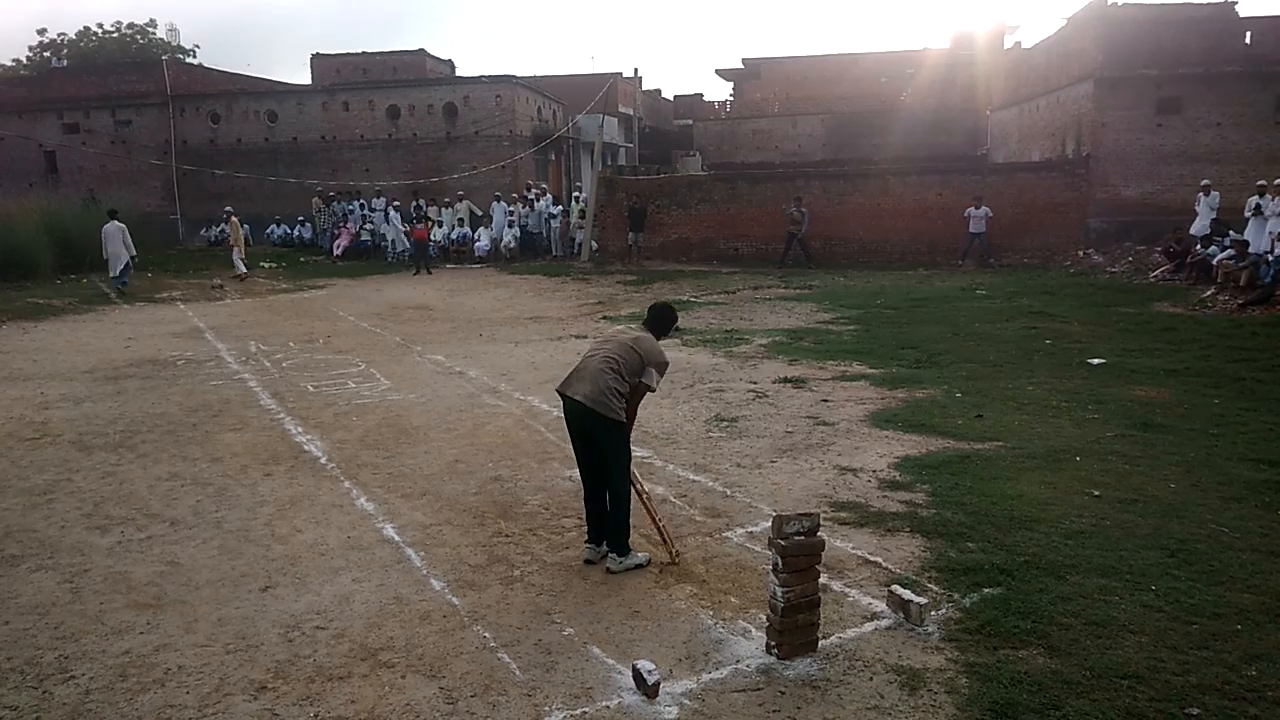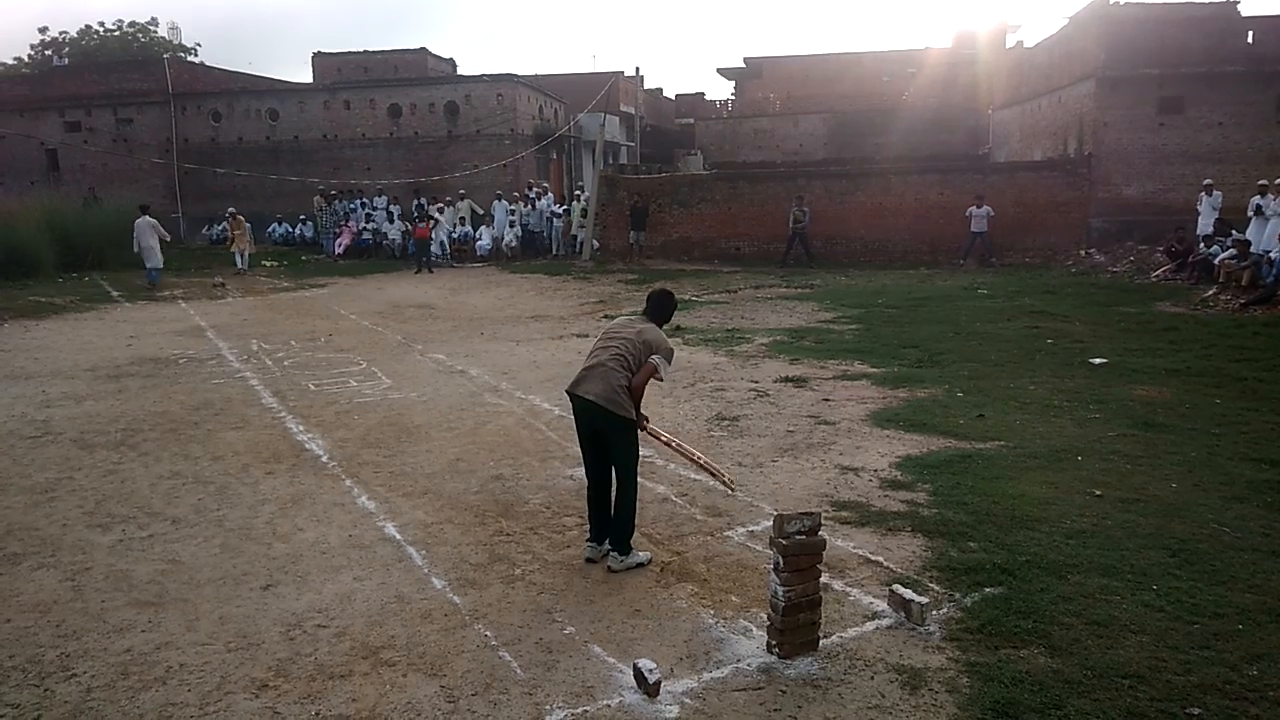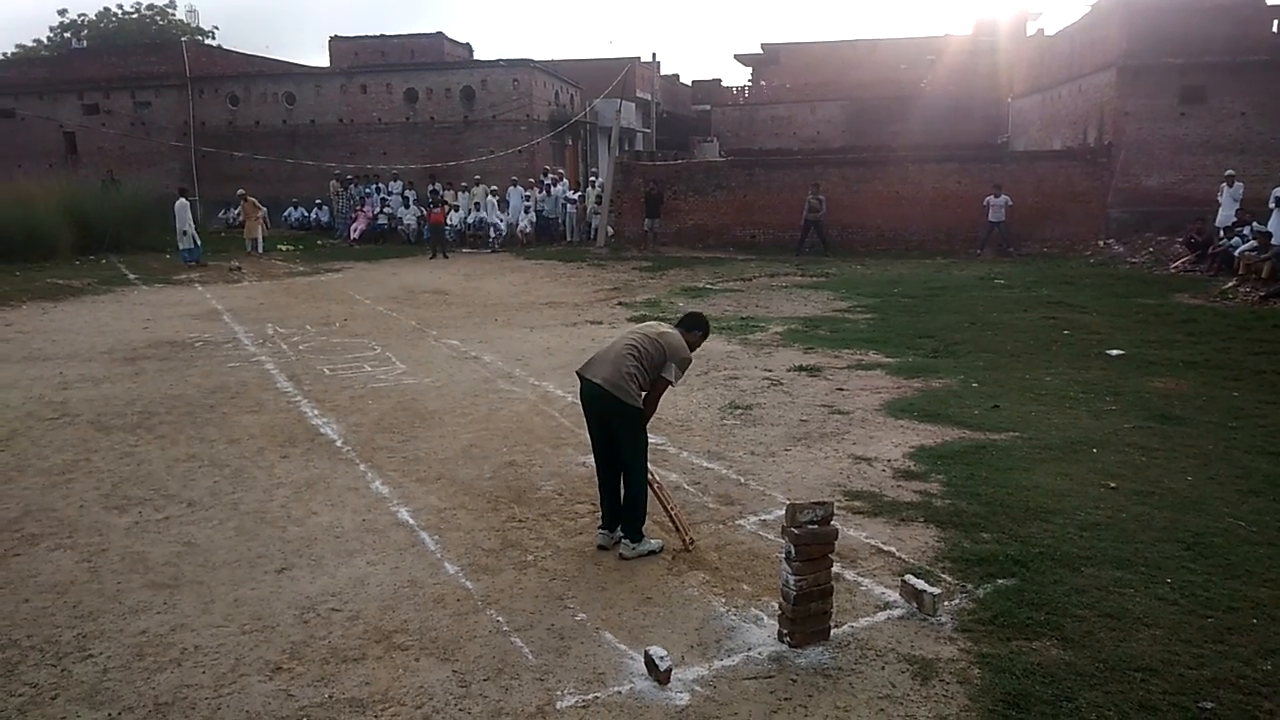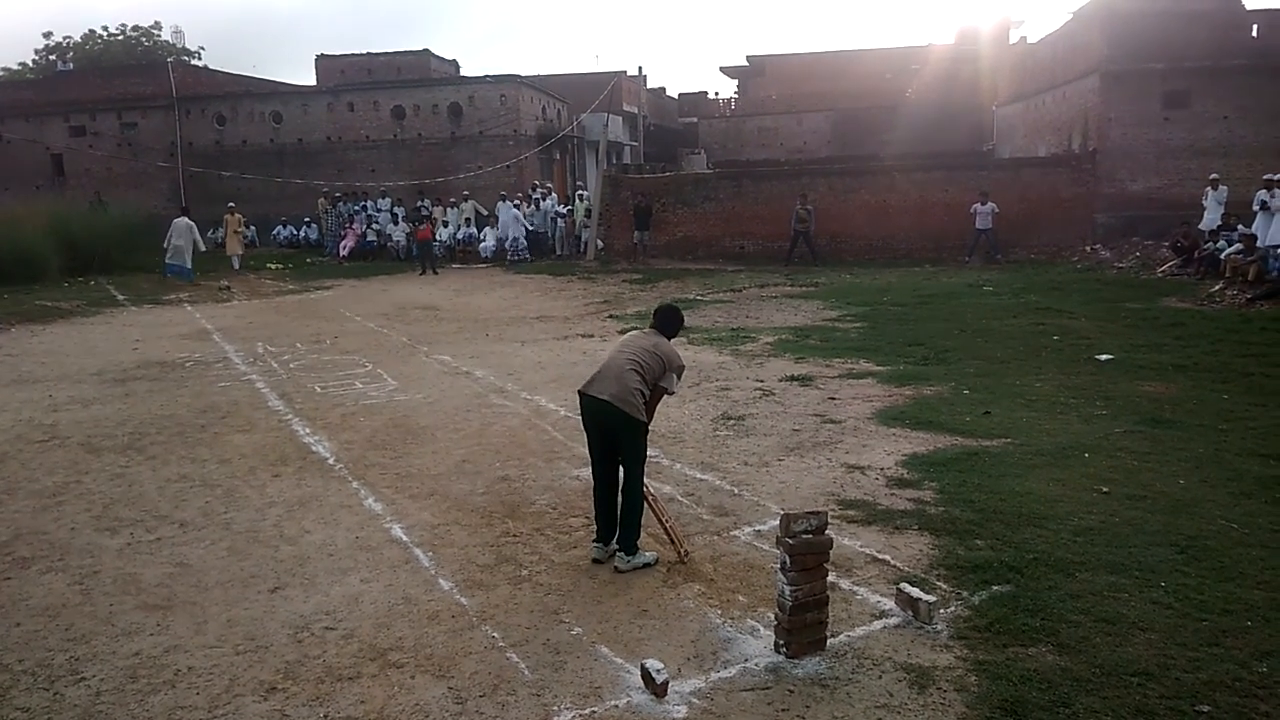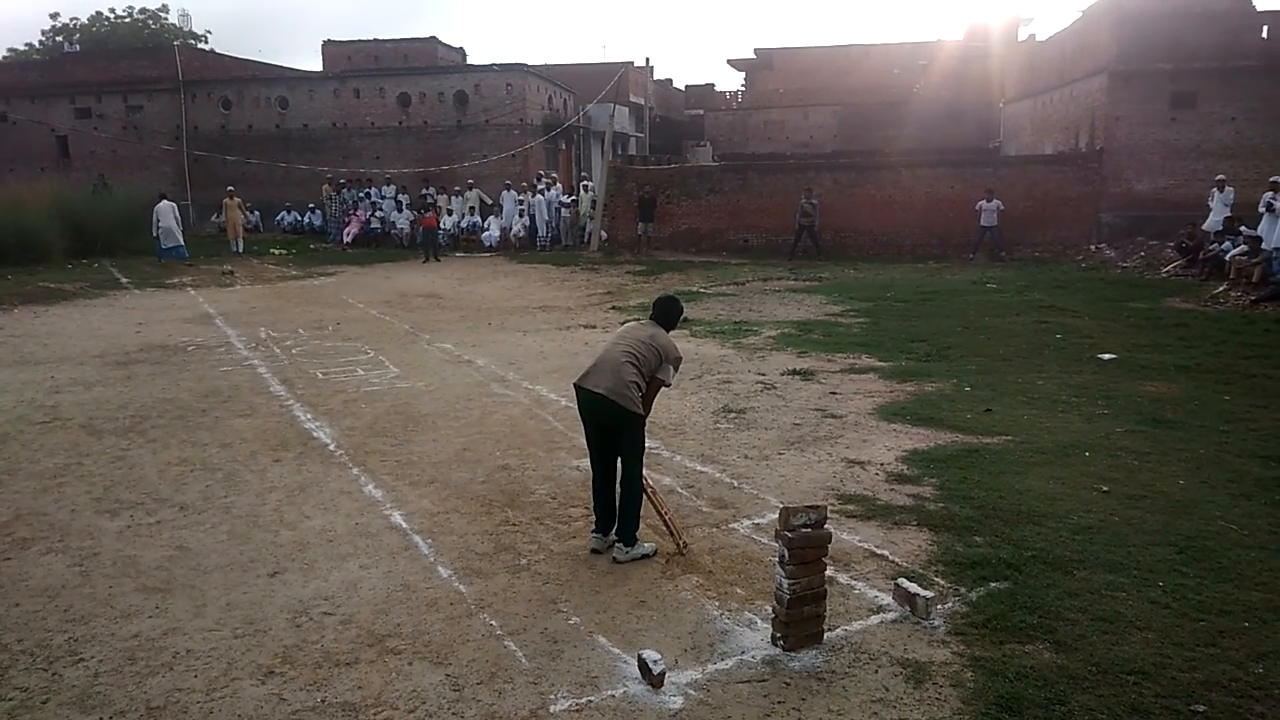
dt=0.7s
person 1, frame 1
left shoulder: (620, 331)
right shoulder: (657, 357)
right elbow: (632, 404)
right wrist: (622, 441)
left hip: (571, 397)
right hip: (601, 408)
left knee: (592, 479)
right knee: (618, 484)
left ankle: (594, 544)
right ankle: (619, 554)
person 1, frame 2
left shoulder: (619, 322)
right shoulder: (662, 346)
right elbow: (636, 385)
right wrist: (636, 415)
left hip: (580, 396)
right hip: (612, 406)
left knee: (597, 478)
right knee: (626, 482)
left ankle: (596, 543)
right ankle: (620, 553)
person 1, frame 3
left shoulder: (652, 327)
right shoulder: (682, 353)
right elbow: (652, 397)
left wrist: (633, 429)
right wrist: (637, 429)
left hip: (589, 381)
right hip: (618, 392)
left knee: (607, 465)
right knee: (635, 469)
left ankle: (608, 530)
right ankle: (632, 540)
person 1, frame 4
left shoulder: (630, 337)
right shoulder: (673, 359)
right elbow: (651, 404)
right wrist: (638, 433)
left hip: (590, 398)
right hip: (624, 408)
left knee: (603, 477)
right knee: (633, 482)
left ankle: (602, 543)
right ankle: (627, 553)
person 1, frame 5
left shoulder: (628, 328)
right shoulder: (671, 351)
right elbow: (648, 397)
right wrist: (636, 425)
left hip: (586, 390)
right hip: (620, 400)
left knee: (602, 469)
right knee: (631, 474)
left ankle: (601, 534)
right ankle: (626, 544)
